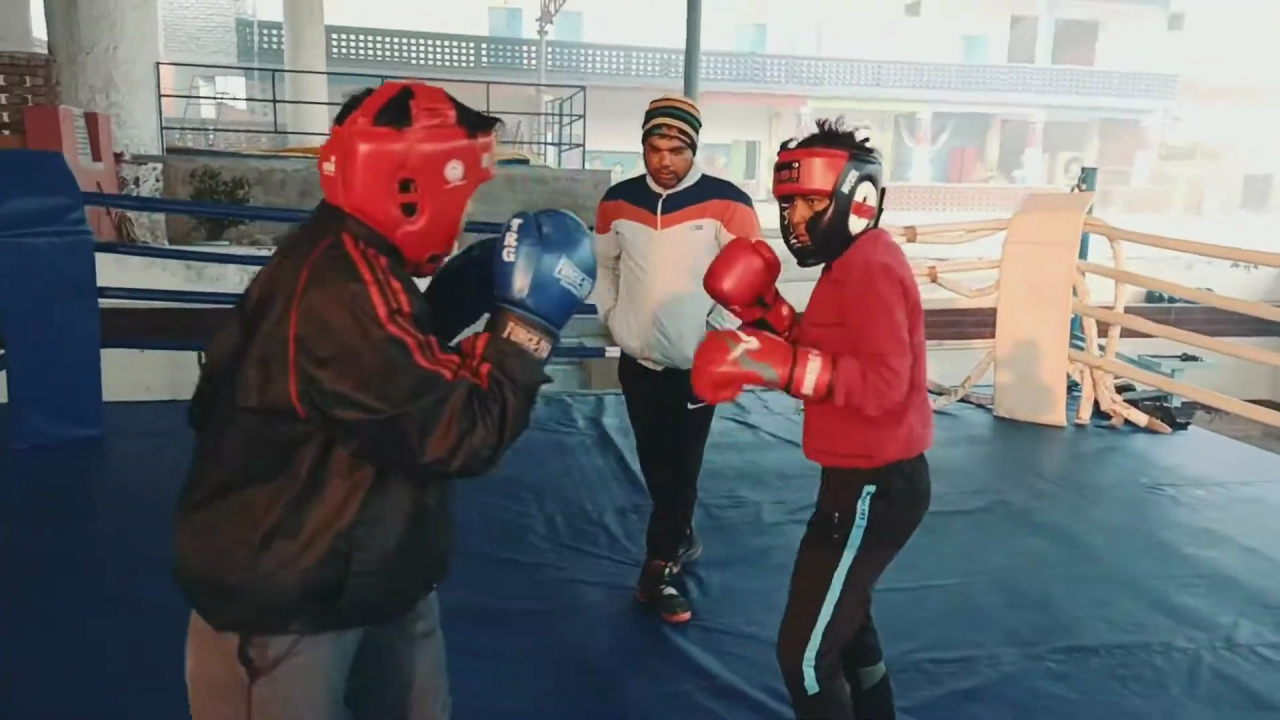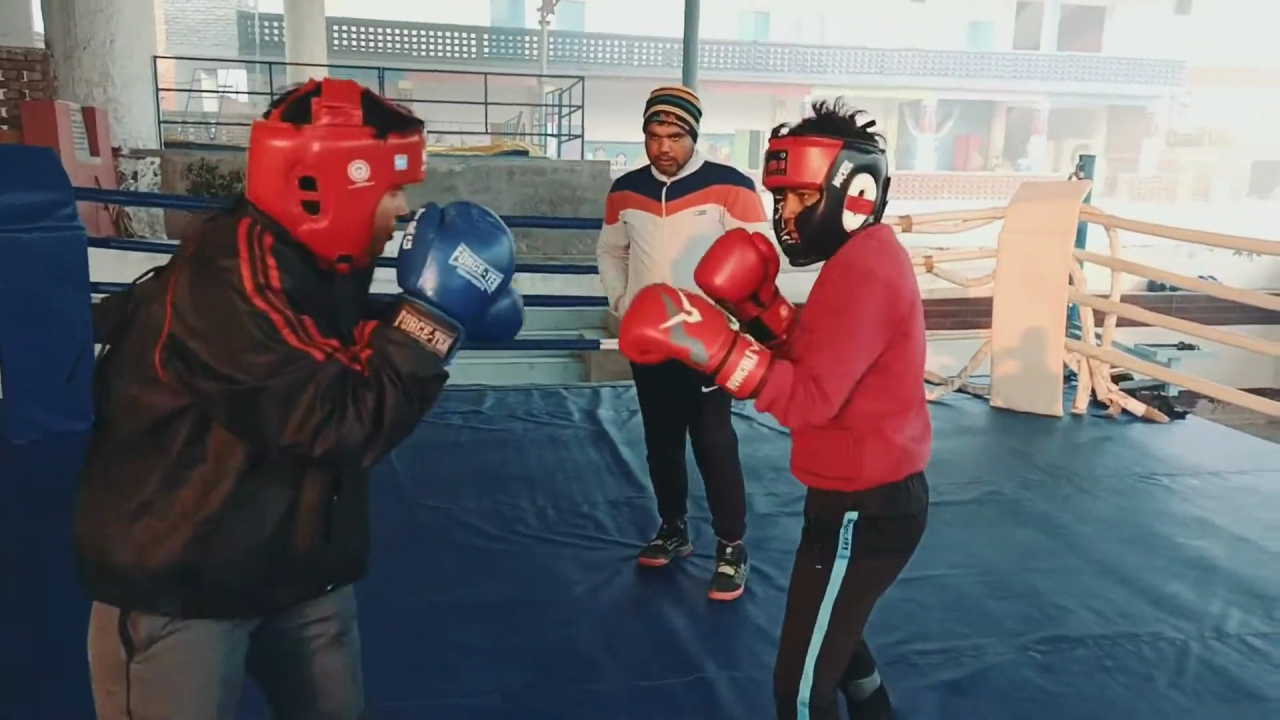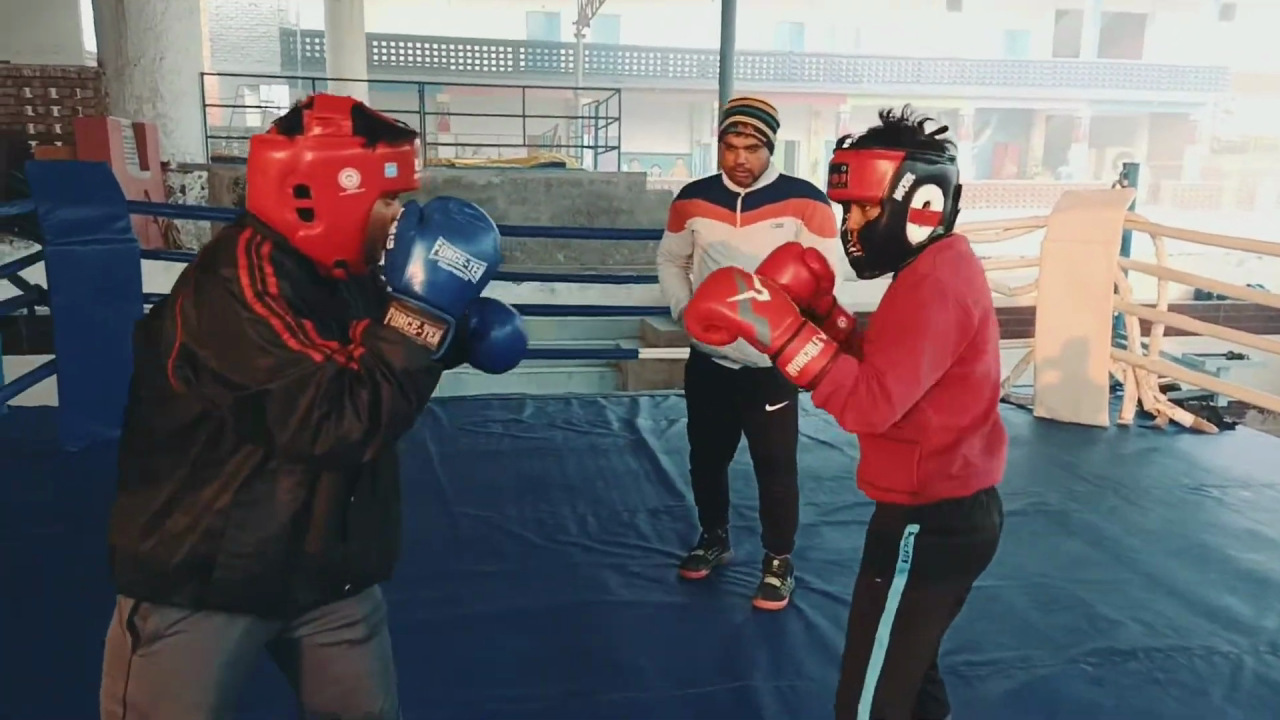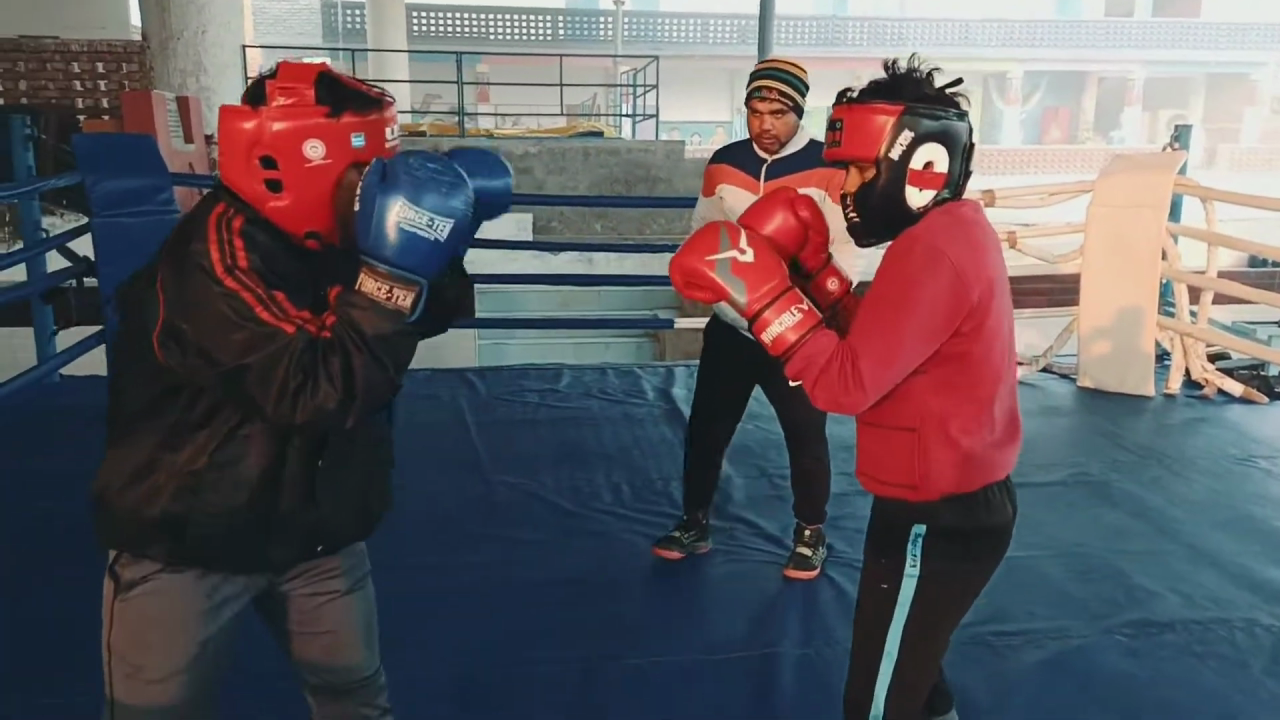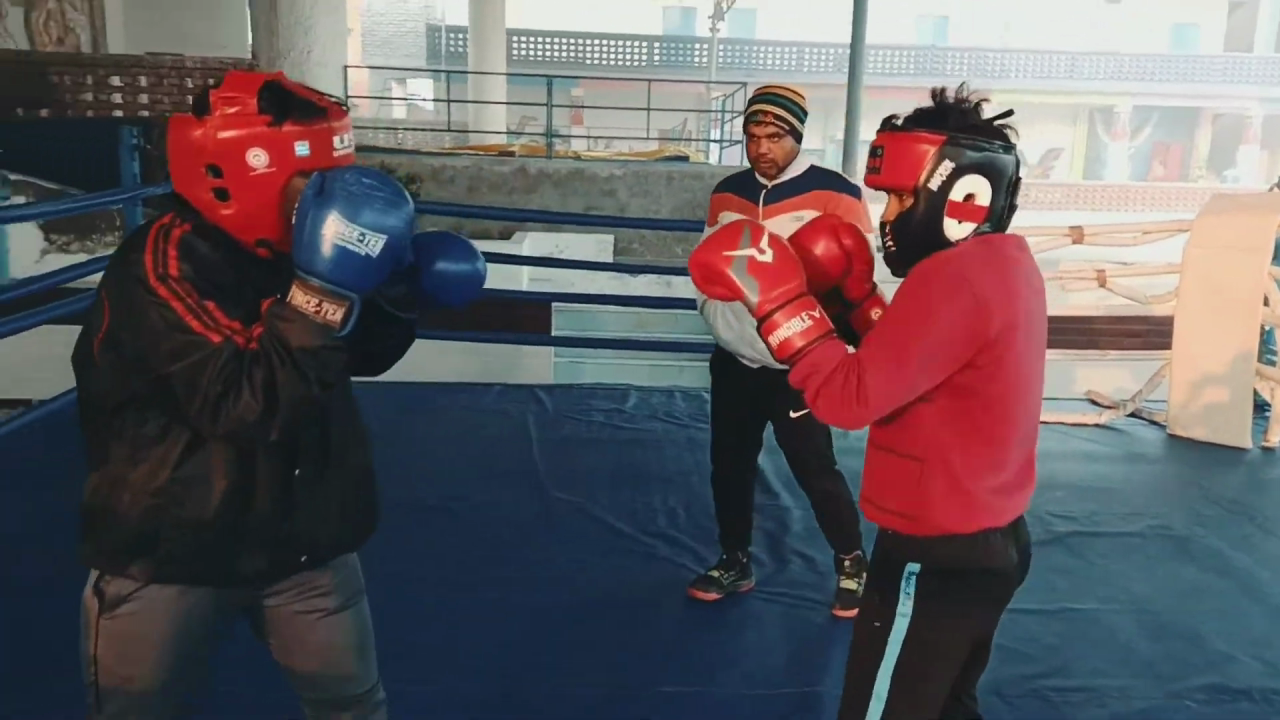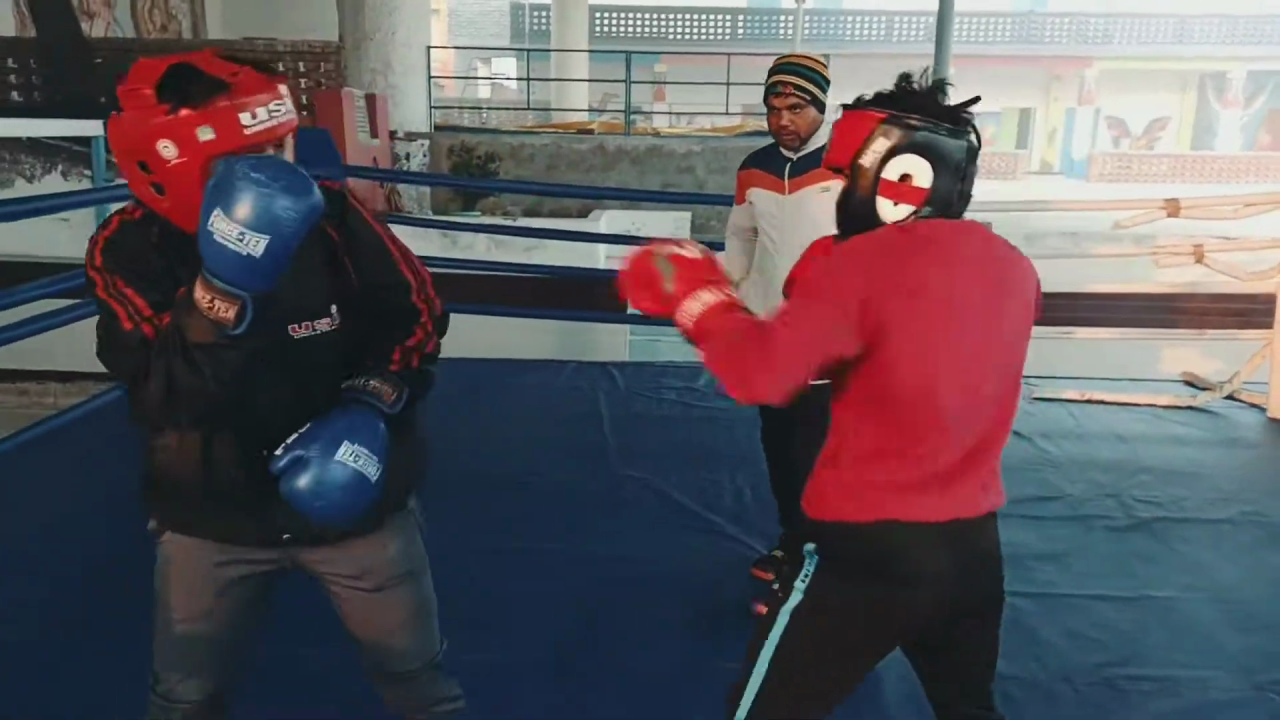
dt=0.4s
person 1, frame 1
left shoulder: (351, 264)
right shoulder: (344, 293)
left elbow: (410, 368)
right elbow: (460, 432)
right wrist: (529, 315)
left hip: (379, 578)
person 1, frame 2
left shoulder: (319, 259)
right shoulder: (236, 272)
left elbow: (335, 351)
right elbow: (335, 422)
left wrist: (450, 301)
right wrist: (430, 314)
left hip: (301, 567)
right hip: (174, 582)
person 1, frame 3
left shoulder: (341, 272)
right shoulder: (238, 287)
left elbow: (366, 361)
right elbow: (338, 423)
left wrist: (461, 324)
right wrist: (422, 307)
left hip: (328, 570)
right hip: (199, 579)
person 1, frame 4
left shoulder: (334, 234)
right shoulder: (220, 257)
left elbow: (431, 312)
right elbow: (319, 395)
left wrist: (449, 234)
right wrist: (390, 270)
left hip: (315, 527)
right hip: (184, 539)
person 1, frame 5
left shoulder: (303, 240)
right shoulder: (165, 264)
left elbow: (353, 349)
right elbow: (250, 404)
left wrist: (408, 286)
right wrist: (323, 284)
left hip: (305, 535)
right hip: (164, 553)
person 1, frame 6
left shoulder: (332, 217)
right shoulder: (123, 250)
left elbow: (419, 314)
right elbow: (173, 397)
left wrist: (370, 406)
right wrist: (226, 280)
left hip: (351, 501)
right hip: (207, 524)
person 2, frame 1
left shoulder: (869, 269)
right shoulder: (850, 263)
left elbow: (880, 383)
right elbow: (827, 350)
left wrist: (776, 363)
right wrist: (760, 306)
left hip: (871, 485)
right hip: (876, 477)
left knee: (805, 648)
right knee: (847, 618)
person 2, frame 2
left shoulder: (863, 274)
right shoulder: (854, 259)
left elbow: (807, 402)
right elbow: (809, 353)
left wrist: (710, 346)
right wrist: (760, 303)
left hip: (862, 510)
right hip: (863, 497)
right knee: (830, 633)
person 2, frame 3
left shoulder: (934, 285)
right shoulder: (939, 269)
left elbow: (871, 404)
right elbow: (886, 371)
left wrist: (779, 329)
right wrist: (823, 317)
left hip: (929, 526)
right hip: (951, 514)
right knee: (910, 666)
person 2, frame 4
left shoulder: (931, 254)
right shoulder: (957, 232)
left elbow: (848, 384)
right elbow: (879, 342)
left wrist: (762, 293)
left hip: (936, 521)
right hip: (965, 502)
person 2, frame 5
left shoulder: (954, 279)
right shoulder: (1008, 264)
left elbow: (850, 399)
left wrist: (777, 297)
left hip: (939, 561)
right hip: (992, 543)
person 2, frame 6
left shoulder: (866, 265)
right shoulder: (1012, 270)
left elbow: (760, 375)
left wrist: (687, 287)
left hip: (860, 551)
right hip: (971, 540)
person 3, frame 1
left shoulder: (726, 202)
right shoulder: (618, 201)
right elbow: (602, 263)
left wrist: (717, 333)
right wrist: (613, 317)
left hip: (695, 365)
right hip: (637, 360)
left knee: (681, 466)
right knee: (654, 461)
left ankle: (659, 570)
right ankle: (679, 540)
person 3, frame 2
left shoulder: (730, 187)
right shoulder: (625, 190)
right elbow: (609, 253)
right wrist: (623, 305)
left knee: (714, 447)
right knee: (661, 444)
left ankle: (732, 549)
right ankle: (673, 530)
person 3, frame 3
left shoulder: (804, 201)
right shoulder: (693, 199)
right elbow: (671, 261)
right wrist: (686, 313)
left hip: (773, 365)
right hip: (708, 359)
left knee: (775, 465)
right knee: (706, 457)
left ankle: (778, 562)
right ankle: (714, 539)
person 3, frame 4
left shoulder: (829, 169)
right shoulder: (724, 163)
left elbow: (848, 247)
right elbow: (703, 227)
right hip: (728, 327)
left knee: (805, 437)
right knee: (705, 430)
left ankle: (810, 533)
right ankle: (695, 524)
person 3, frame 5
left shoulder: (833, 193)
right shoulder: (727, 192)
right wrist: (715, 313)
right hip: (733, 359)
left knee: (814, 468)
right knee: (729, 463)
left ankle: (852, 562)
right ankle: (735, 560)
person 3, frame 6
right shoulder: (755, 167)
right elbow: (740, 234)
right wrist: (747, 299)
left knee: (811, 441)
right knee: (776, 441)
right ankle: (792, 540)
